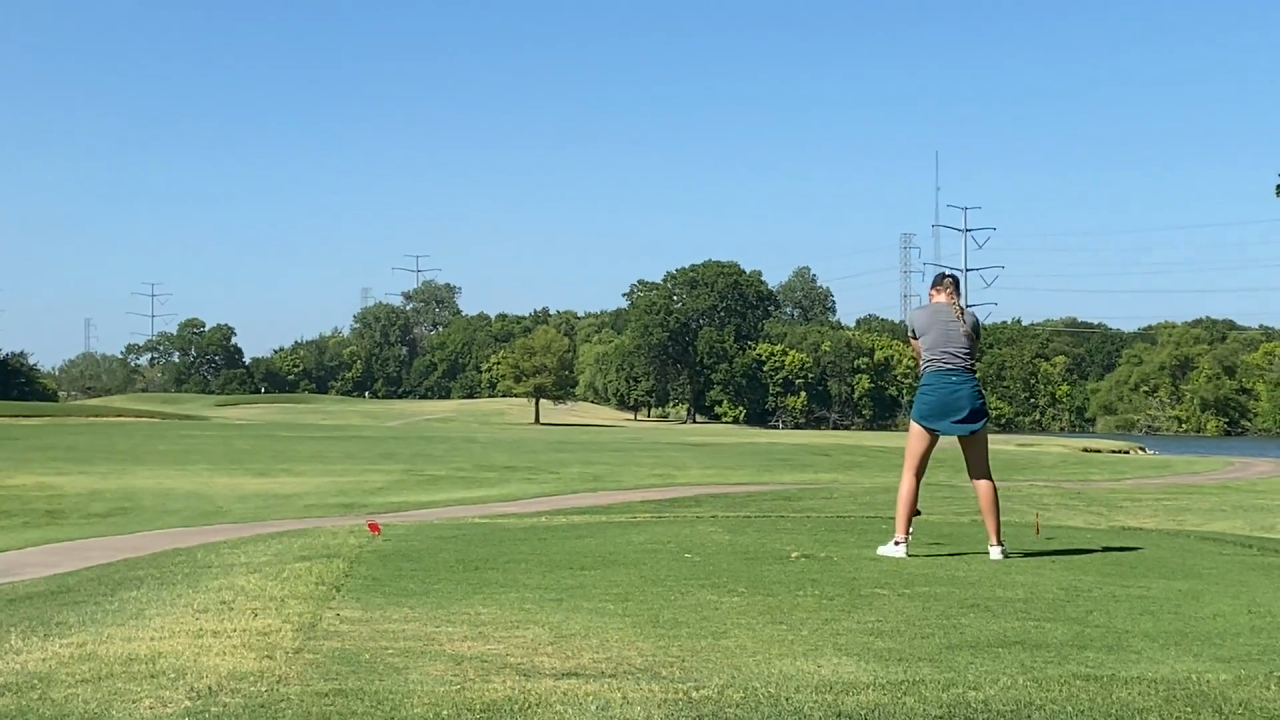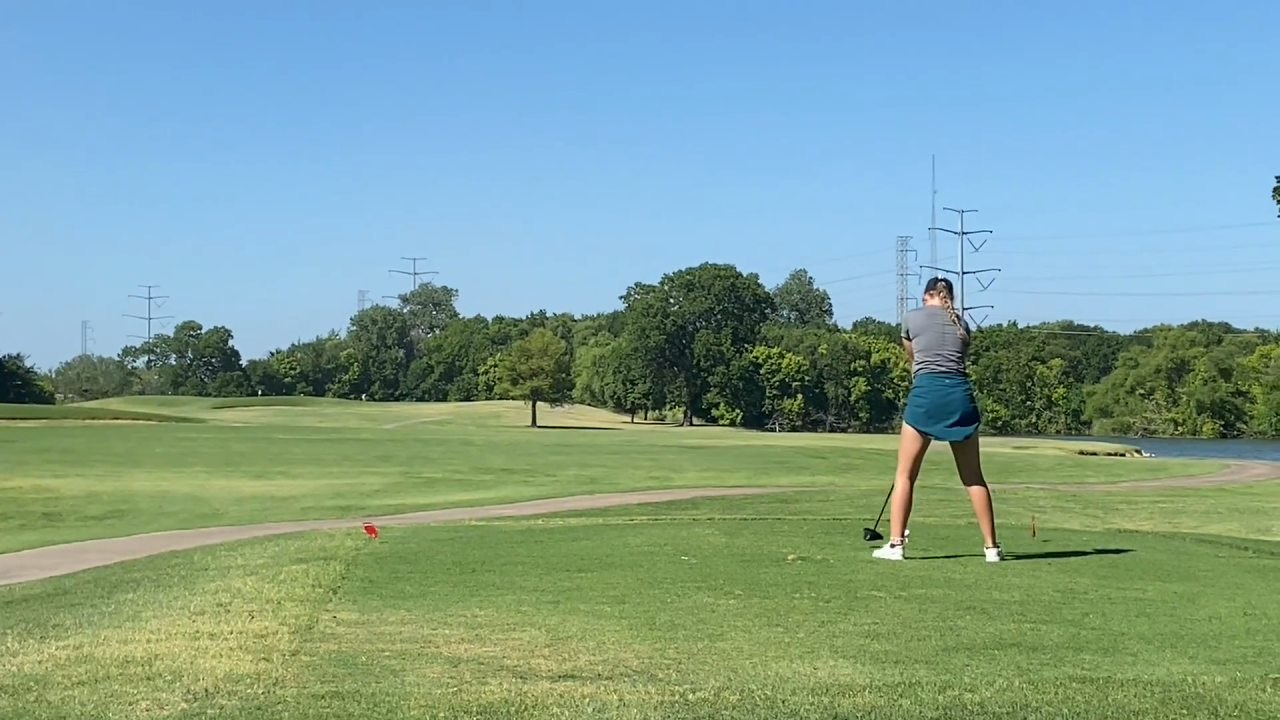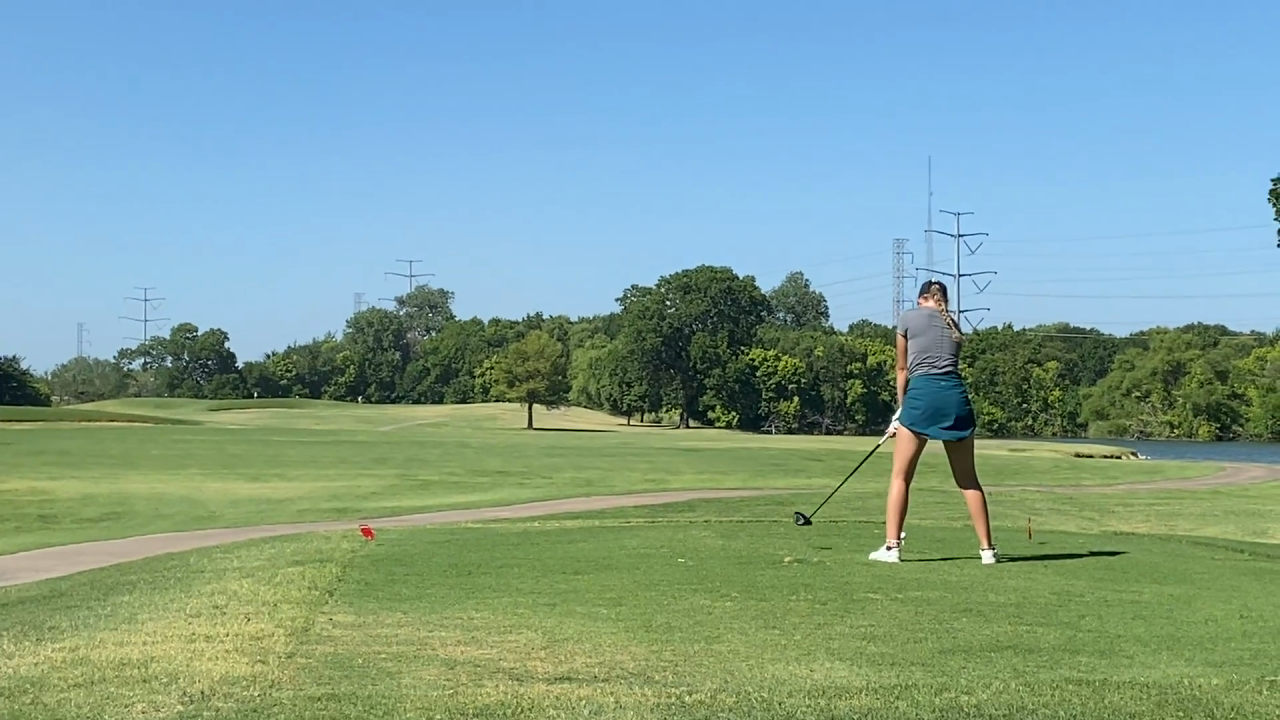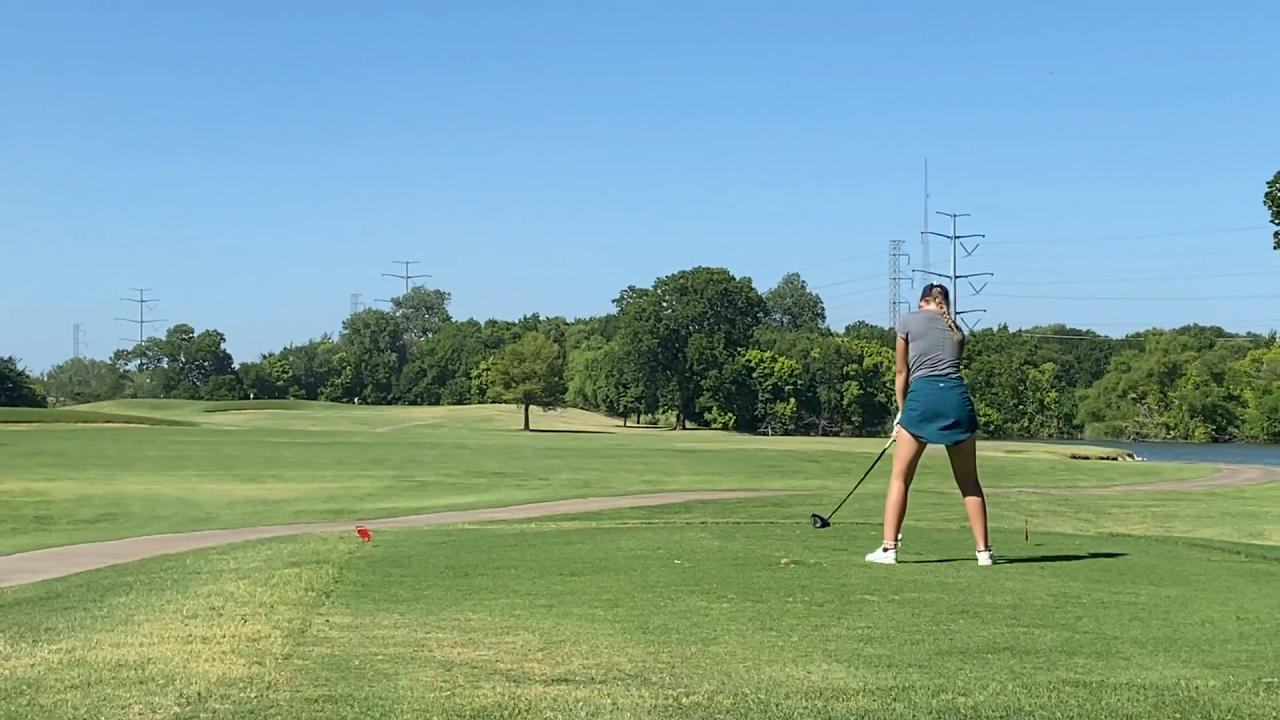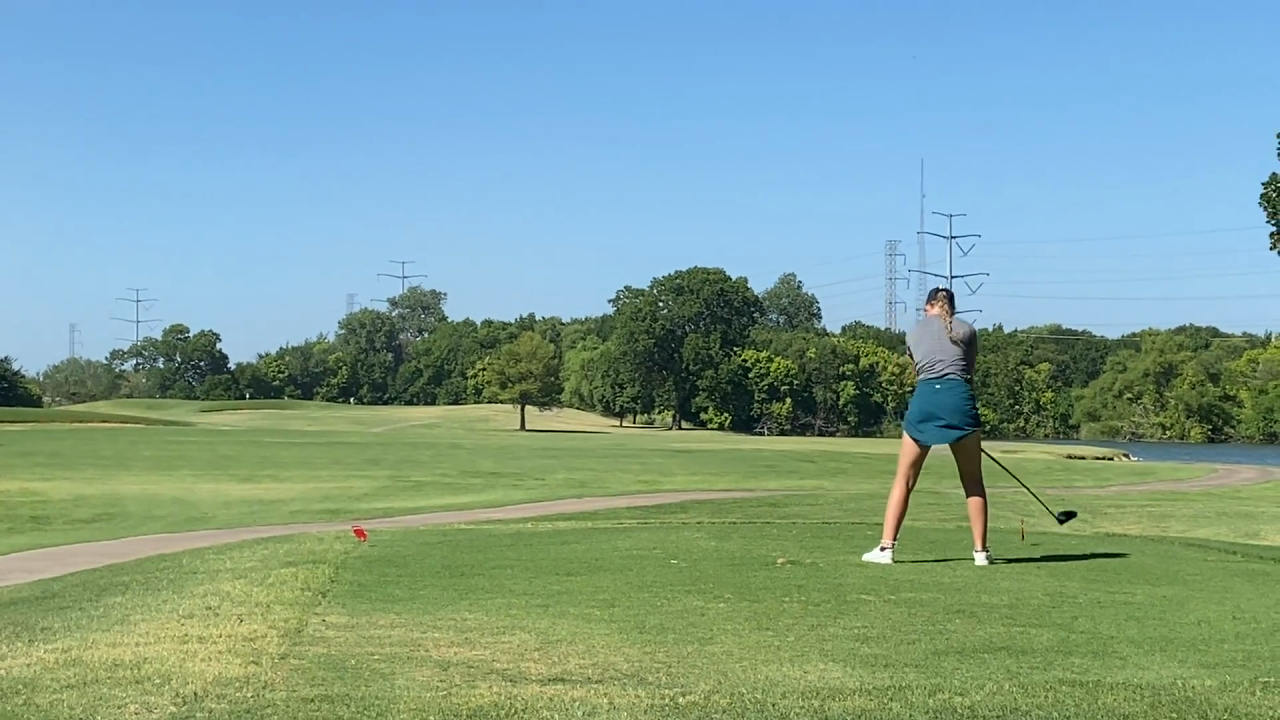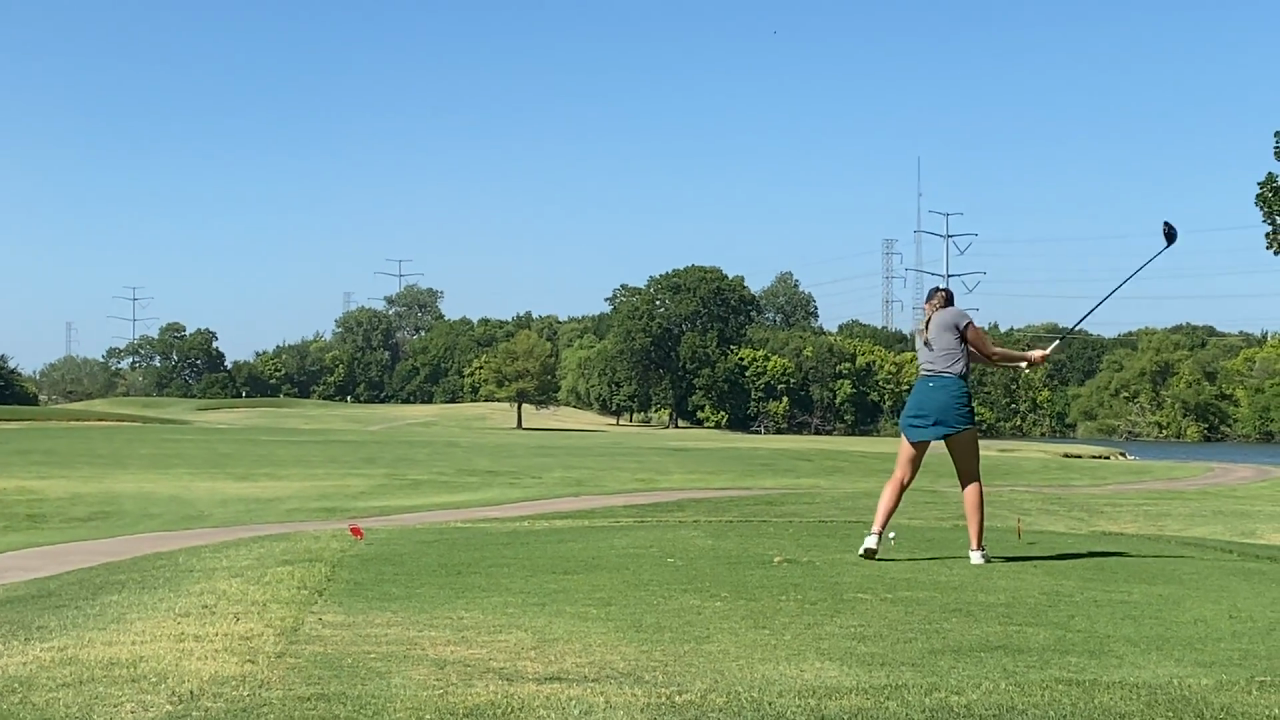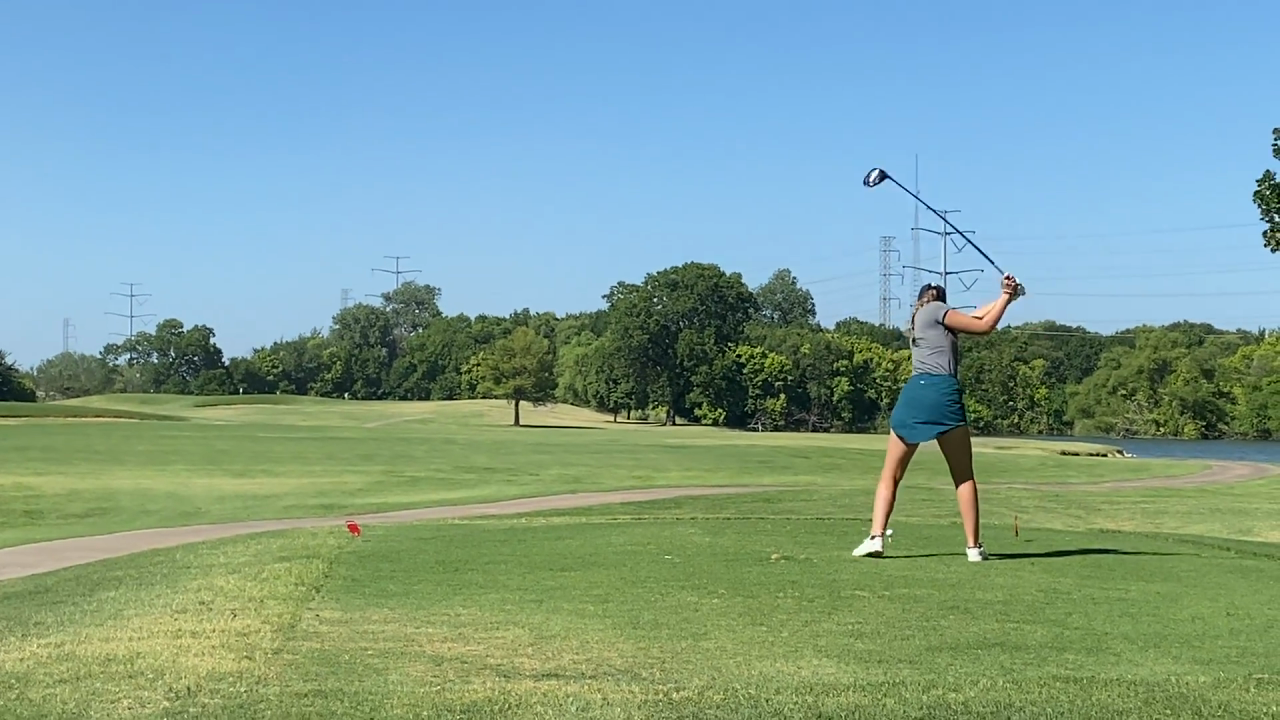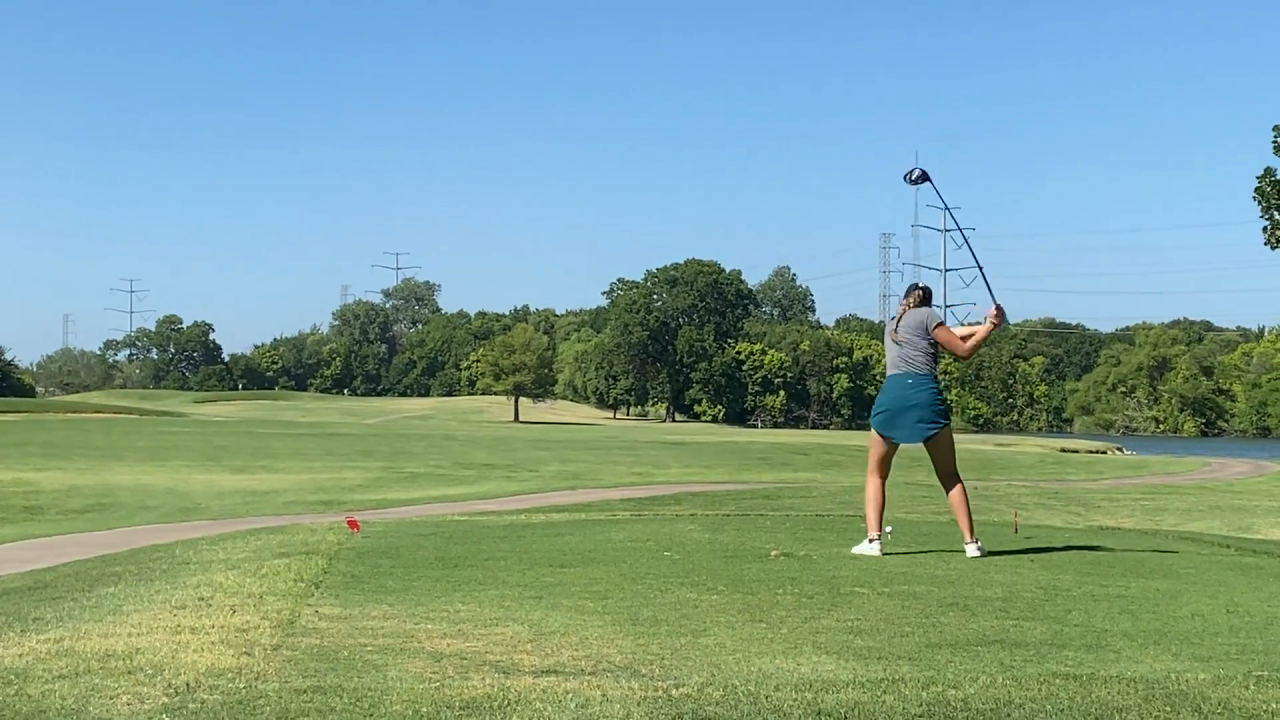
dt=0.2s
person 1, frame 1
left shoulder: (916, 316)
right shoulder: (970, 318)
left hip: (933, 391)
right hip: (968, 391)
left knee: (911, 471)
right knee: (981, 473)
left ankle: (899, 541)
right ankle: (995, 545)
person 1, frame 2
left shoulder: (912, 318)
right shoulder: (962, 324)
left hip: (925, 393)
right hip: (960, 394)
left knee: (905, 474)
right knee: (973, 476)
left ankle: (895, 544)
right ankle: (991, 547)
person 1, frame 3
left shoulder: (908, 317)
right shoulder: (954, 327)
left elbow: (902, 369)
left wrist: (901, 408)
right wrist: (904, 411)
left hip: (921, 396)
right hip: (956, 396)
left knee: (900, 476)
right knee: (968, 479)
left ankle: (891, 547)
right ankle: (987, 548)
person 1, frame 4
left shoulder: (909, 321)
right shoulder: (957, 330)
left elbow: (902, 372)
left wrist: (902, 411)
left hip: (922, 398)
right hip: (957, 397)
left knee: (900, 478)
right knee: (969, 481)
left ankle: (888, 548)
right ankle: (983, 549)
person 1, frame 5
left shoulder: (914, 332)
right shoulder: (967, 329)
left hip: (925, 399)
right hip: (959, 398)
left knee: (903, 480)
right knee: (973, 481)
left ankle: (885, 547)
right ankle: (980, 550)
person 1, frame 6
left shoulder: (922, 329)
right shoulder: (956, 315)
right elbow: (990, 353)
left wrist: (1018, 358)
right wrist: (1028, 356)
left hip: (921, 396)
right hip: (951, 397)
left knee: (900, 476)
right knee: (970, 479)
left ankle: (874, 535)
right ankle: (976, 549)
person 1, frame 7
left shoulder: (918, 321)
right shoulder: (935, 309)
left elbow: (971, 319)
right elbow: (981, 326)
left wrist: (1003, 296)
right wrist: (1007, 296)
left hip: (912, 395)
right hip: (943, 393)
left knee: (891, 475)
right knee: (964, 476)
left ankle: (875, 537)
right ankle: (973, 546)
person 1, frame 8
left shoulder: (892, 324)
right shoulder: (927, 315)
right elbow: (963, 351)
left wrist: (983, 324)
right wrist: (990, 326)
left hip: (892, 395)
right hip: (926, 395)
left knee: (875, 474)
right knee: (949, 476)
left ankle: (873, 539)
right ankle: (971, 542)
